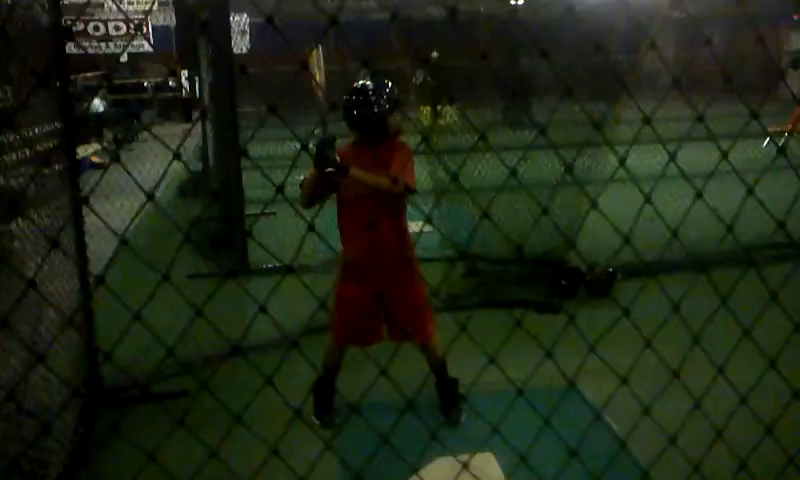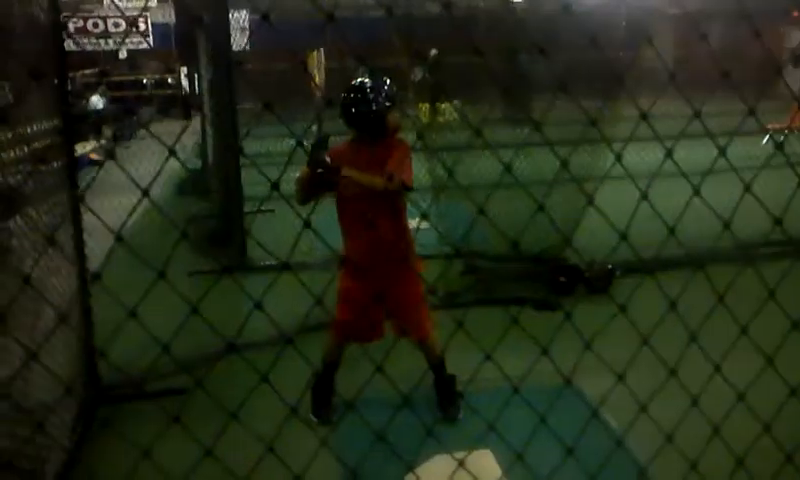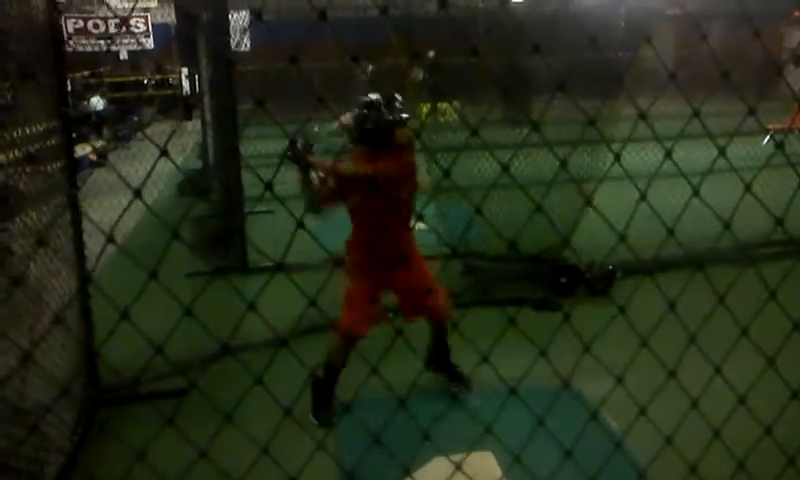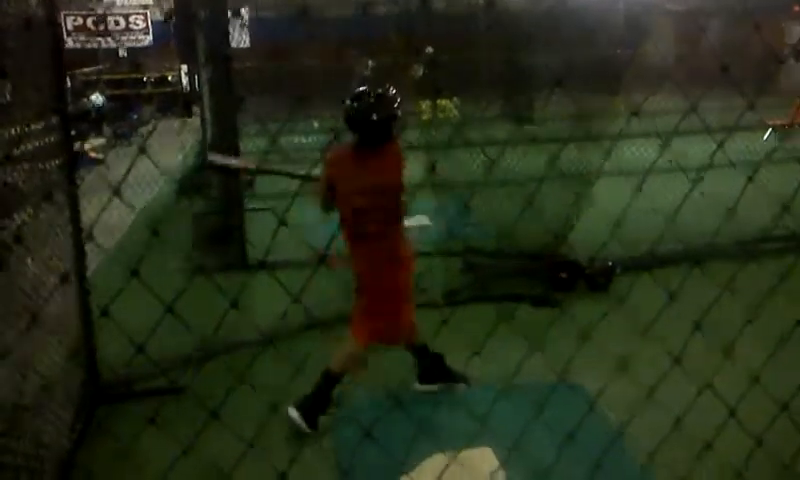
dt=0.4s
person 1, frame 1
left shoulder: (399, 150)
right shoulder: (341, 155)
left elbow: (397, 186)
right elbow: (307, 200)
left wrist: (348, 170)
right wrist: (319, 165)
left hip: (398, 262)
right hip: (358, 264)
left knee: (421, 330)
right knee: (343, 333)
left ankle: (447, 389)
right ankle: (324, 392)
person 1, frame 2
left shoulder: (397, 148)
right shoulder: (337, 155)
left elbow: (391, 185)
right elbow: (303, 197)
left wrist: (342, 172)
right wrist: (314, 166)
left hip: (399, 258)
right hip: (360, 262)
left knee: (421, 328)
right knee: (344, 330)
left ankle: (444, 386)
right ankle: (323, 388)
person 1, frame 3
left shoulder: (404, 158)
right shoulder: (359, 160)
left elbow: (360, 172)
right elbow: (317, 204)
left wrist: (318, 165)
left hip: (403, 252)
right hip: (368, 259)
left knee: (438, 309)
right knee: (351, 330)
left ankle: (439, 359)
right ankle: (323, 388)
person 1, frame 4
left shoulder: (336, 160)
right shoulder: (393, 156)
left elbow: (327, 204)
left hip: (363, 253)
right hip: (388, 255)
left knee: (400, 315)
right knee: (366, 331)
left ankle: (430, 368)
right ankle: (315, 401)
